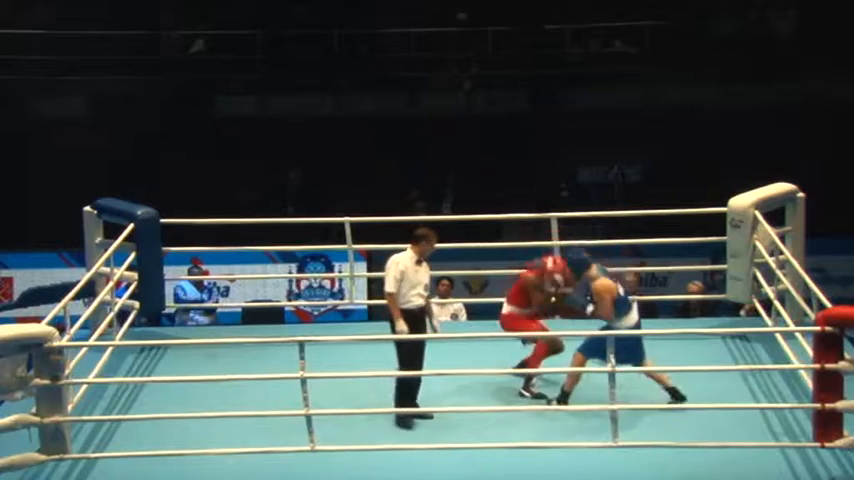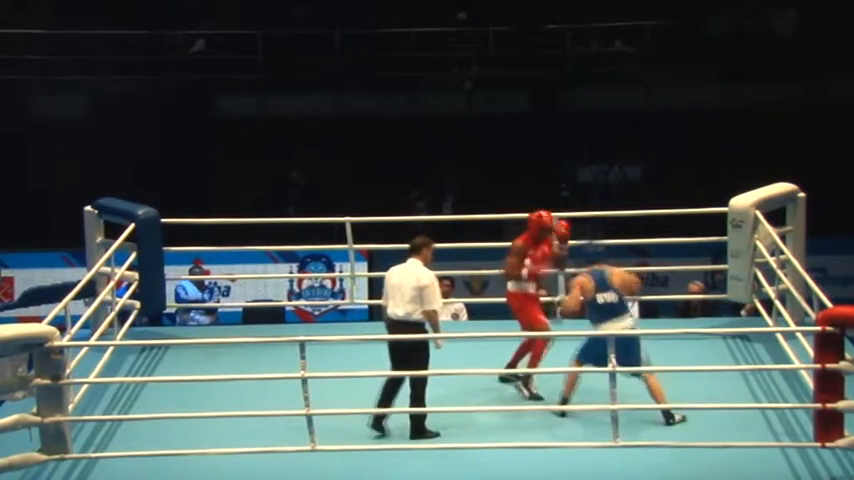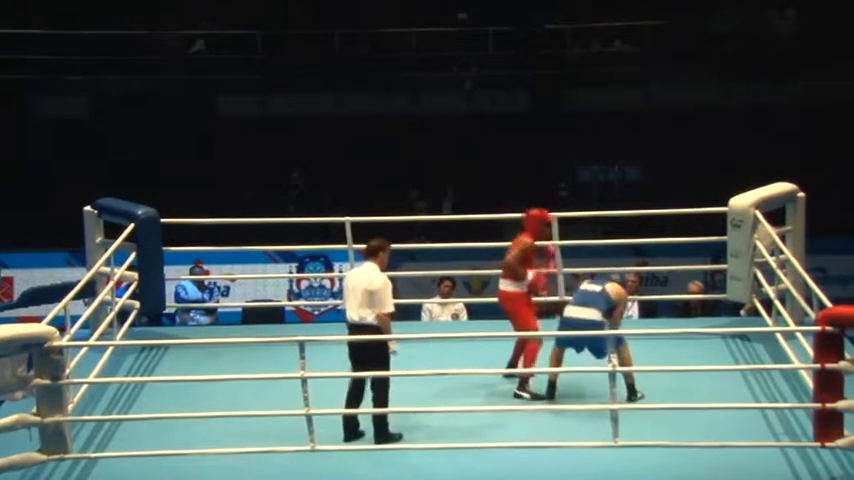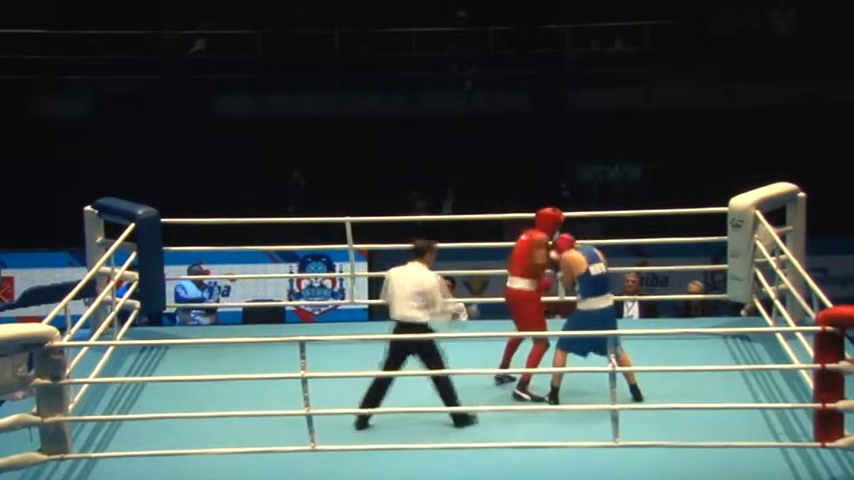
dt=1s
person 1, frame 1
left shoulder: (423, 265)
right shoulder: (398, 261)
right elbow: (390, 293)
left wrist: (432, 319)
right wrist: (398, 320)
left hip: (418, 317)
right hip: (404, 317)
left knee: (417, 365)
right knee: (406, 365)
left ankle: (411, 406)
right ankle: (401, 411)
person 1, frame 2
left shoulder: (392, 272)
right shoulder: (426, 276)
left elbow: (385, 305)
right elbow: (430, 311)
right wrist: (437, 335)
left hip: (395, 329)
right hip: (415, 331)
left knee: (395, 376)
right knee: (418, 381)
left ankle: (379, 419)
right ankle: (418, 429)
person 1, frame 3
left shoulder: (350, 275)
right shoulder: (380, 279)
left elbow: (348, 306)
right elbow: (383, 316)
right wrist: (390, 340)
left hip: (354, 333)
right hip: (373, 335)
left knee: (357, 382)
right knee: (380, 386)
left ankle: (350, 430)
right ankle: (381, 433)
person 1, frame 4
left shoulder: (394, 273)
right shoulder: (430, 278)
left elbow: (387, 300)
right elbow: (439, 310)
right wrist: (455, 311)
left hip: (400, 330)
right hip: (419, 331)
left knee: (386, 374)
right knee: (439, 373)
left ankle: (362, 417)
right ankle: (459, 416)
person 2, frame 1
left shoulder: (553, 278)
right shoulder: (530, 279)
left elbow: (564, 309)
right elbow: (541, 307)
right wrist: (550, 286)
left hip: (526, 315)
right hip: (511, 317)
left knee: (557, 346)
right knee: (545, 339)
left ankle: (522, 366)
right ankle: (527, 386)
person 2, frame 2
left shoulder: (547, 241)
right shoulder: (520, 245)
left elbow: (560, 263)
right elbow: (509, 273)
left wrist: (562, 242)
right wrist: (529, 272)
left hip: (531, 294)
right hip: (519, 296)
left knee: (534, 336)
right knee: (544, 335)
left ankle: (508, 371)
right ankle: (526, 382)
person 2, frame 3
left shoulder: (526, 241)
right shoulder: (526, 241)
right elbow: (509, 263)
right wrist: (532, 277)
left hip: (519, 292)
right hip: (512, 294)
left knee: (527, 332)
right knee: (534, 337)
left ankle: (512, 367)
right ankle: (522, 386)
person 2, frame 4
left shoulder: (526, 235)
right shoulder: (541, 238)
right elbow: (539, 264)
left wrist: (540, 280)
left hip: (512, 289)
right hip: (524, 292)
left knee: (520, 332)
right knee: (541, 341)
left ankle: (502, 371)
right ankle: (522, 387)
person 3, frame 1
left shoulder: (599, 284)
right shoulder: (595, 268)
left elbow: (608, 315)
left wrist: (589, 308)
left hip: (621, 328)
right hip: (632, 322)
left knee: (580, 355)
right knee: (640, 363)
left ankle: (562, 398)
right ankle: (675, 394)
person 3, frame 2
left shoulder: (581, 281)
right shoulder: (616, 273)
left elbow: (570, 308)
right elbow: (637, 288)
left wrist: (560, 309)
left hip: (603, 335)
right hip: (627, 331)
left knee: (578, 363)
right knee: (645, 372)
left ankle: (563, 405)
right ankle: (668, 415)
person 3, frame 3
left shoulder: (586, 282)
right shoulder: (619, 291)
right elbow: (615, 323)
left hip: (569, 320)
right hip: (593, 323)
left knee: (558, 347)
right knee: (621, 346)
left ankle: (550, 391)
right ankle: (632, 392)
person 3, frame 4
left shoulder: (567, 256)
right shoulder: (596, 251)
left elbow: (568, 285)
left wrist: (562, 270)
left hip: (587, 311)
right hip: (607, 308)
left knee: (562, 348)
right knee: (616, 350)
left ankle: (554, 394)
right ankle: (635, 391)
